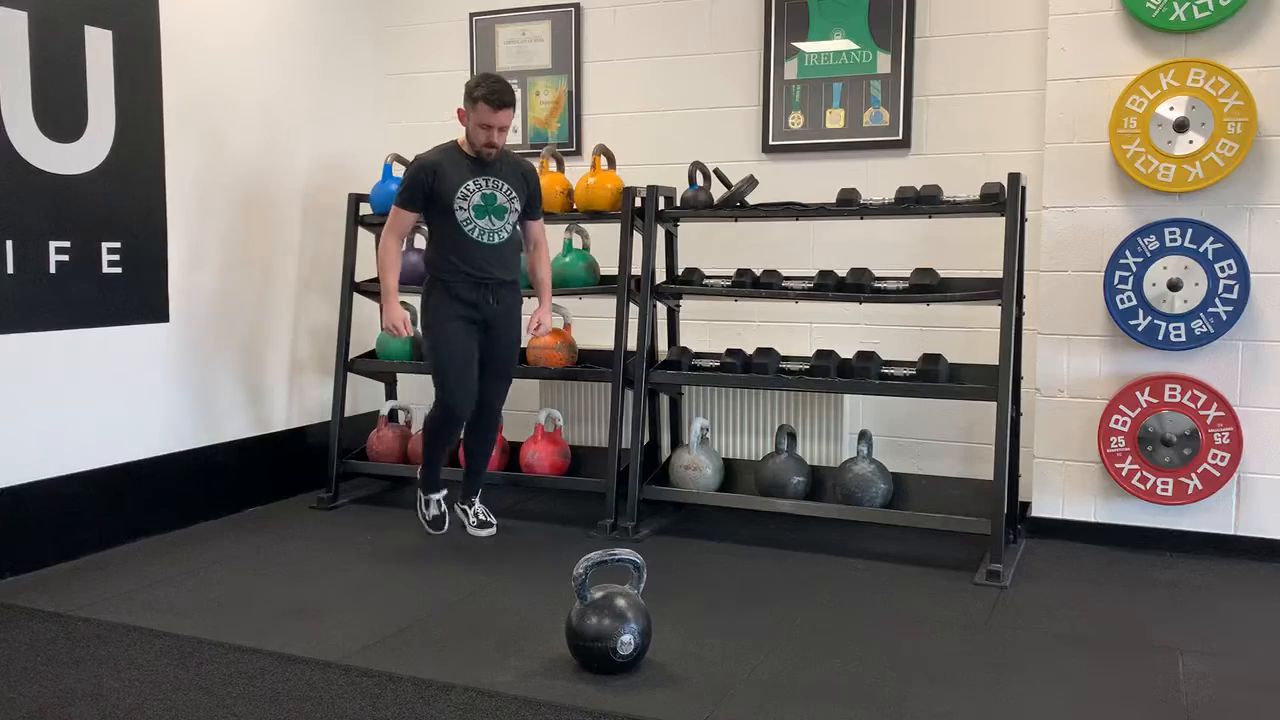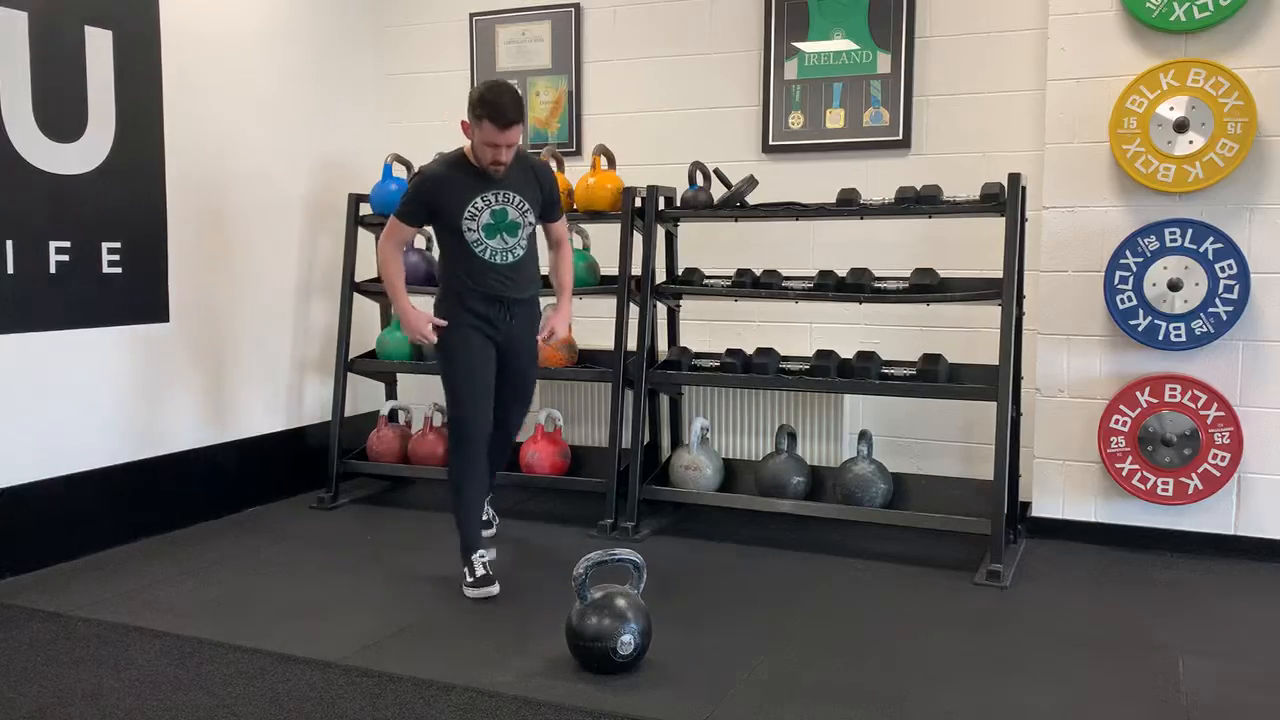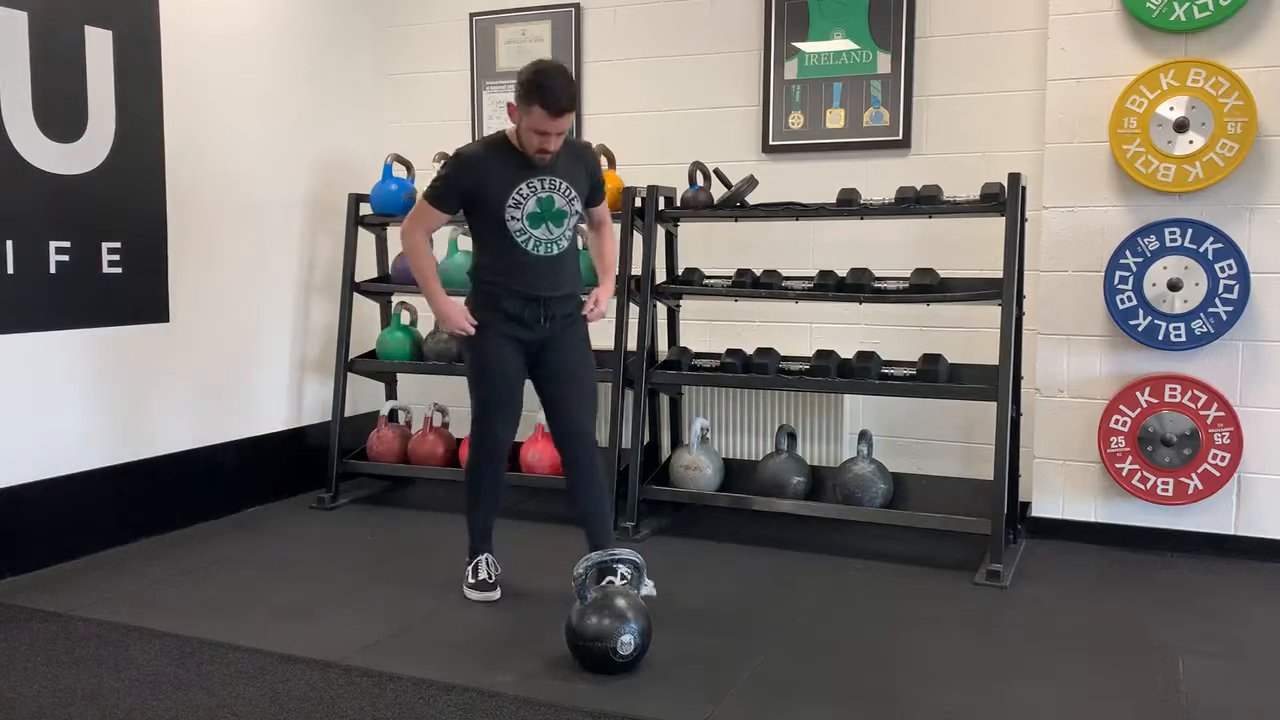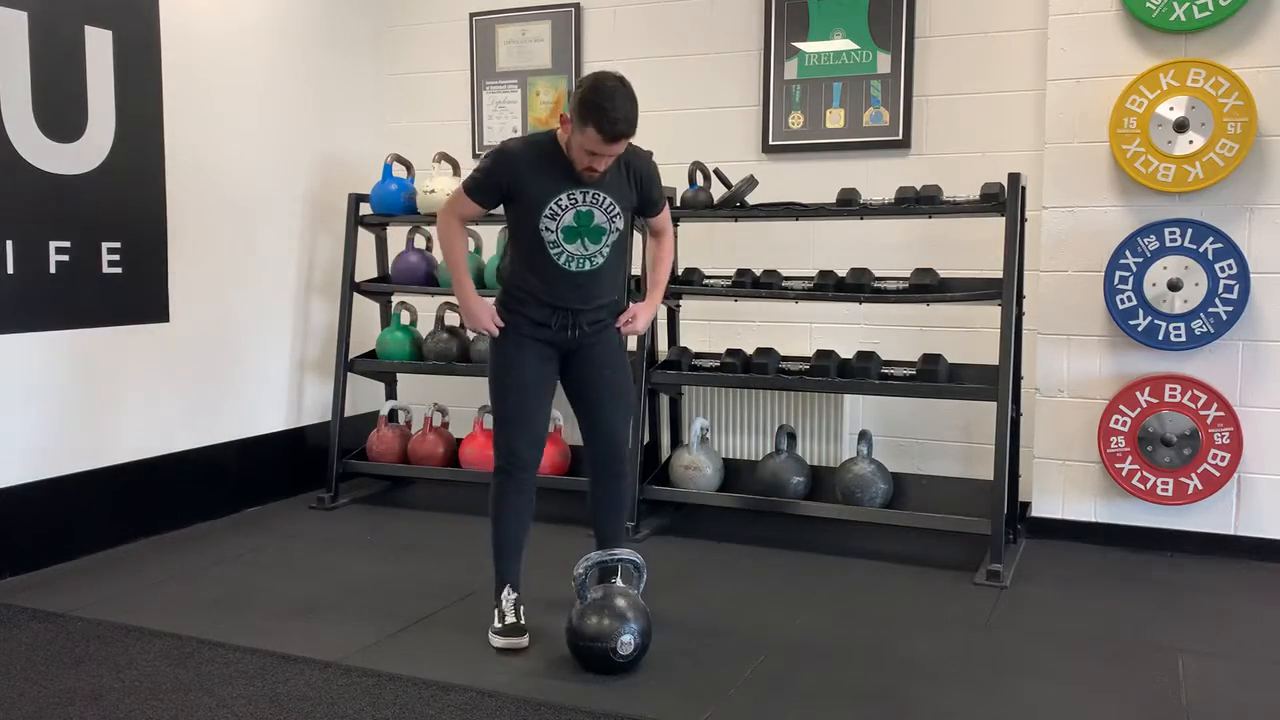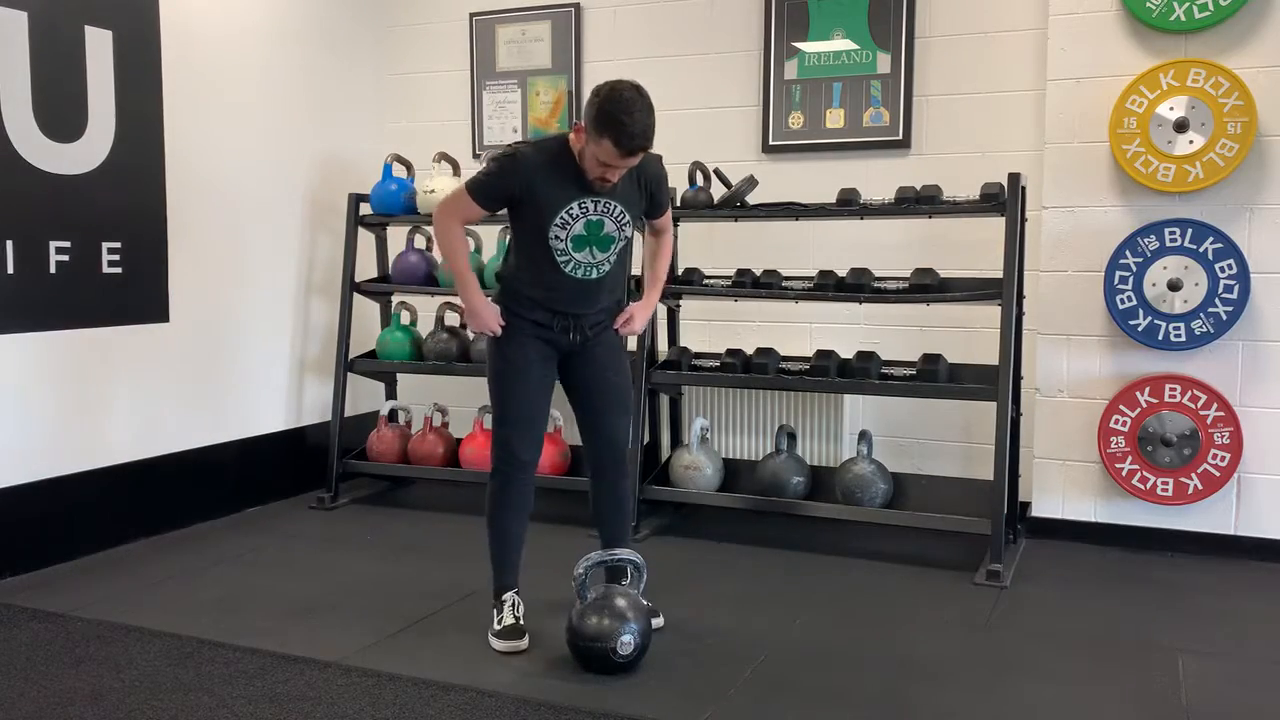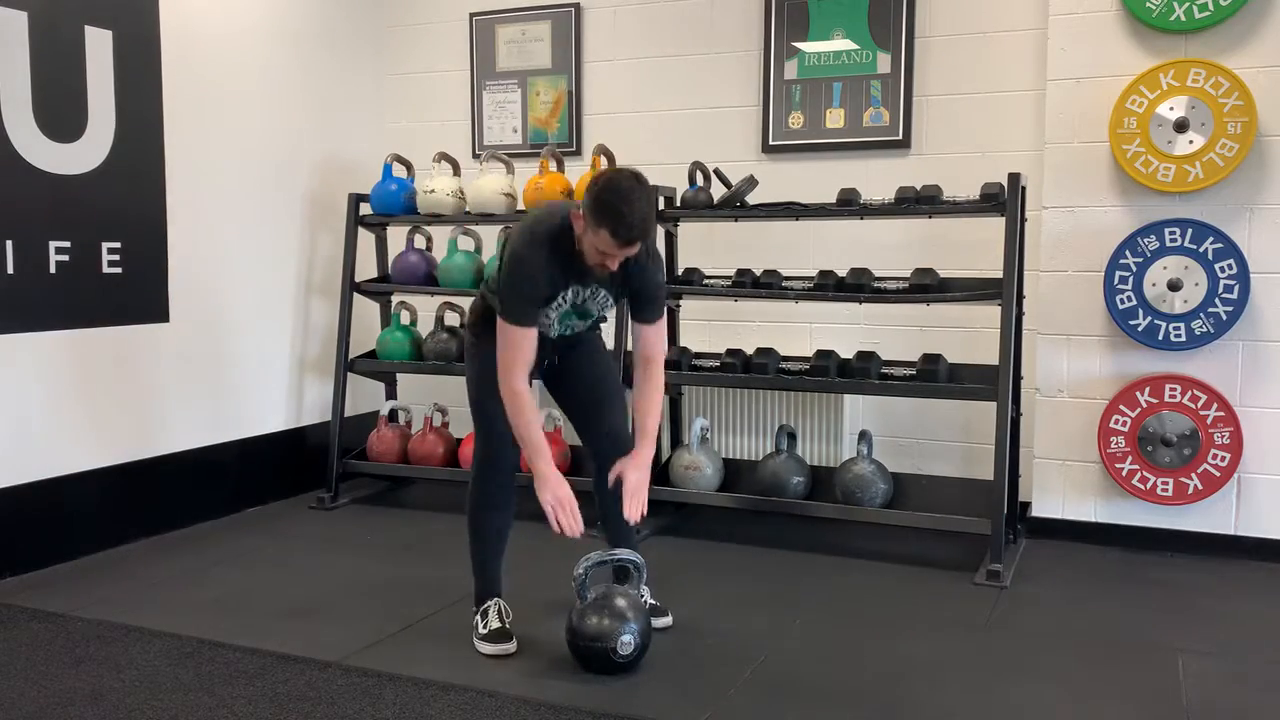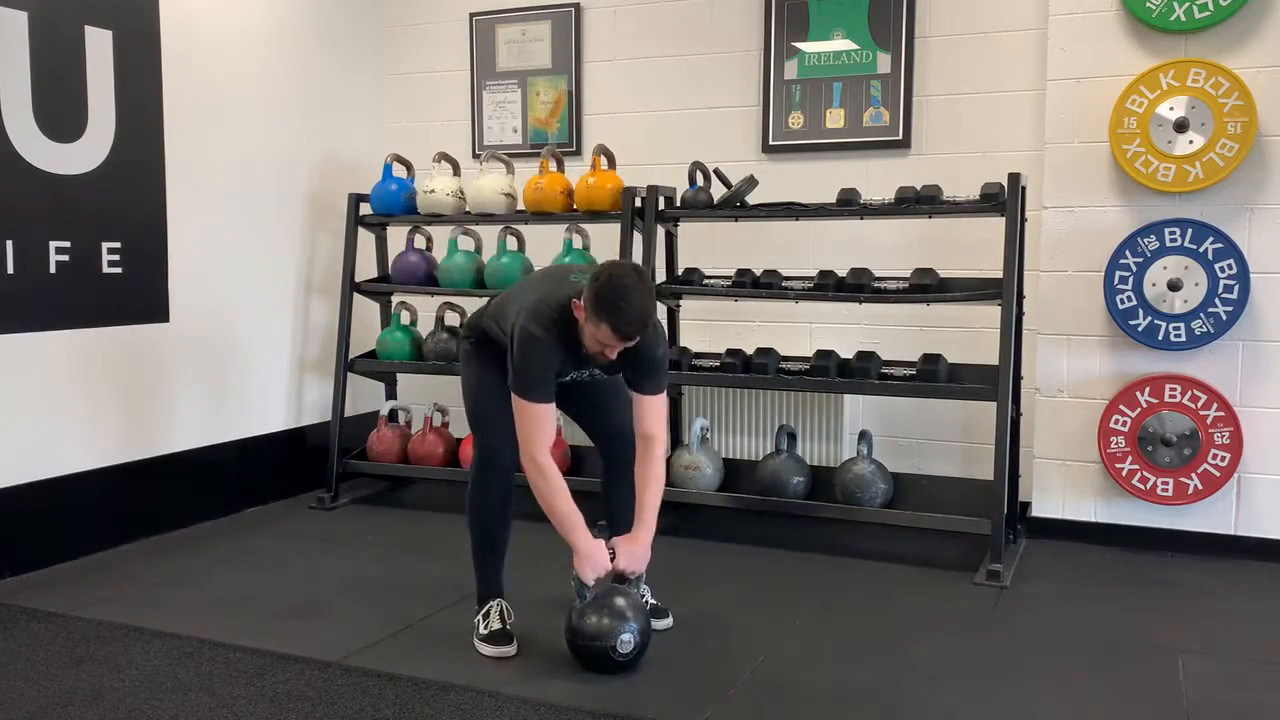
dt=0.4s
person 1, frame 1
left shoulder: (522, 172)
right shoulder: (432, 167)
left elbow: (535, 242)
right elbow: (393, 235)
left wrist: (544, 301)
right wrist: (390, 301)
left hip: (503, 304)
right hip: (450, 302)
left knee: (488, 408)
right knee: (456, 401)
left ankle: (469, 497)
right ankle: (429, 483)
person 1, frame 2
left shoulder: (537, 174)
right shoulder: (436, 179)
left elbow: (560, 241)
right elbow: (390, 243)
left wrist: (563, 305)
right wrist: (404, 309)
left hip: (522, 317)
right hip: (463, 321)
left knee: (506, 426)
right knee: (471, 429)
left ankle: (478, 498)
right ankle: (473, 553)
person 1, frame 3
left shoulder: (583, 161)
right shoulder: (475, 164)
left elbow: (601, 224)
right elbow: (415, 230)
left wrist: (606, 286)
right wrist: (440, 302)
left hip: (563, 320)
right hip: (497, 323)
left knee: (580, 440)
right knee: (492, 442)
left ankle: (607, 565)
right ankle: (481, 556)
person 1, frame 4
left shoulder: (638, 168)
right shoulder: (516, 161)
left elbow: (663, 232)
right elbow: (452, 217)
left wrist: (651, 301)
right wrist: (469, 299)
left hip: (600, 328)
right hip: (525, 328)
left knee: (611, 453)
right knee: (518, 458)
left ankle: (611, 577)
right ankle: (508, 594)
person 1, frame 5
left shoulder: (647, 173)
right shoulder: (526, 165)
left elbow: (661, 231)
right elbow: (447, 217)
left wrist: (649, 297)
right wrist: (473, 299)
left hip: (600, 329)
right hip: (524, 328)
left knee: (612, 454)
right knee: (516, 458)
left ankle: (618, 582)
right ankle: (505, 596)
person 1, frame 6
left shoulder: (643, 262)
right shoulder: (532, 250)
left elbow: (650, 363)
right elbow: (513, 376)
left wrist: (642, 455)
right wrist: (546, 474)
left hip: (577, 336)
right hip: (501, 335)
left knee: (617, 443)
right knee: (497, 455)
left ankle: (627, 580)
right ankle: (489, 601)
person 1, frame 7
left shoulder: (646, 336)
right shoulder: (538, 329)
left elbow: (650, 441)
right elbow: (536, 456)
left wrist: (642, 536)
right wrist: (584, 546)
left hip: (575, 364)
right hip: (495, 350)
left knee: (625, 447)
right knee: (496, 457)
left ankle: (628, 581)
right ankle: (489, 604)
